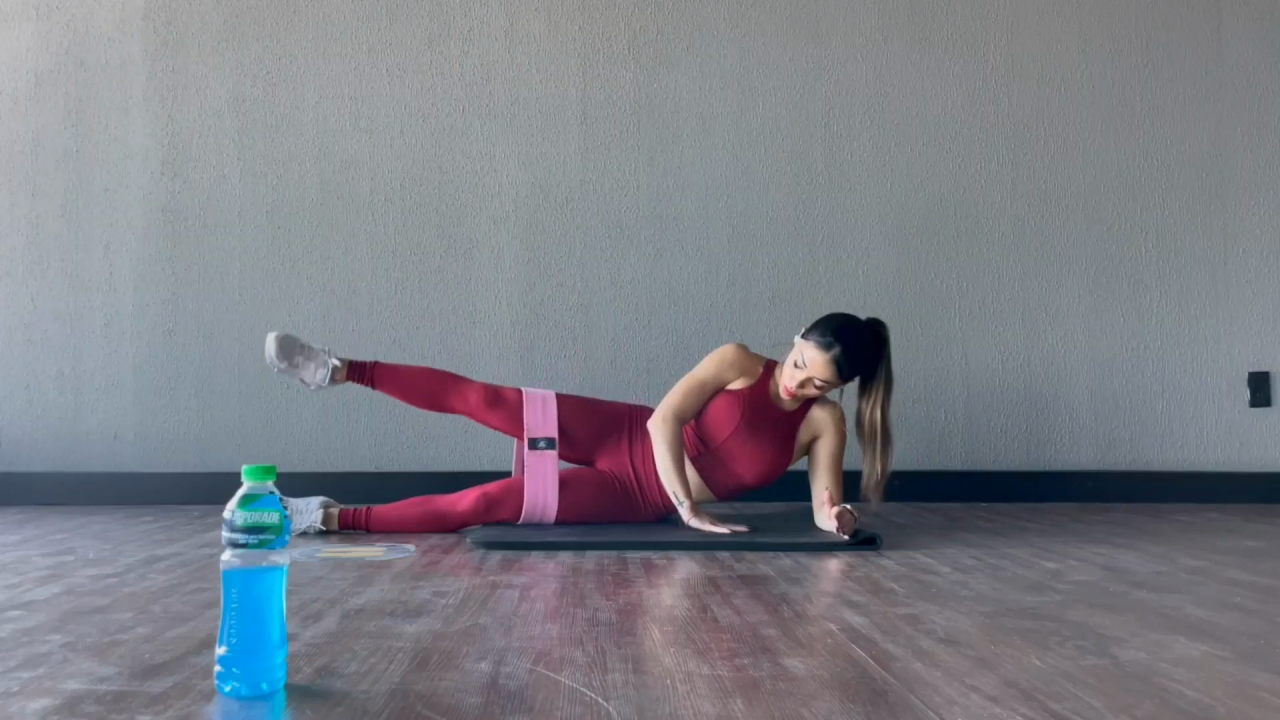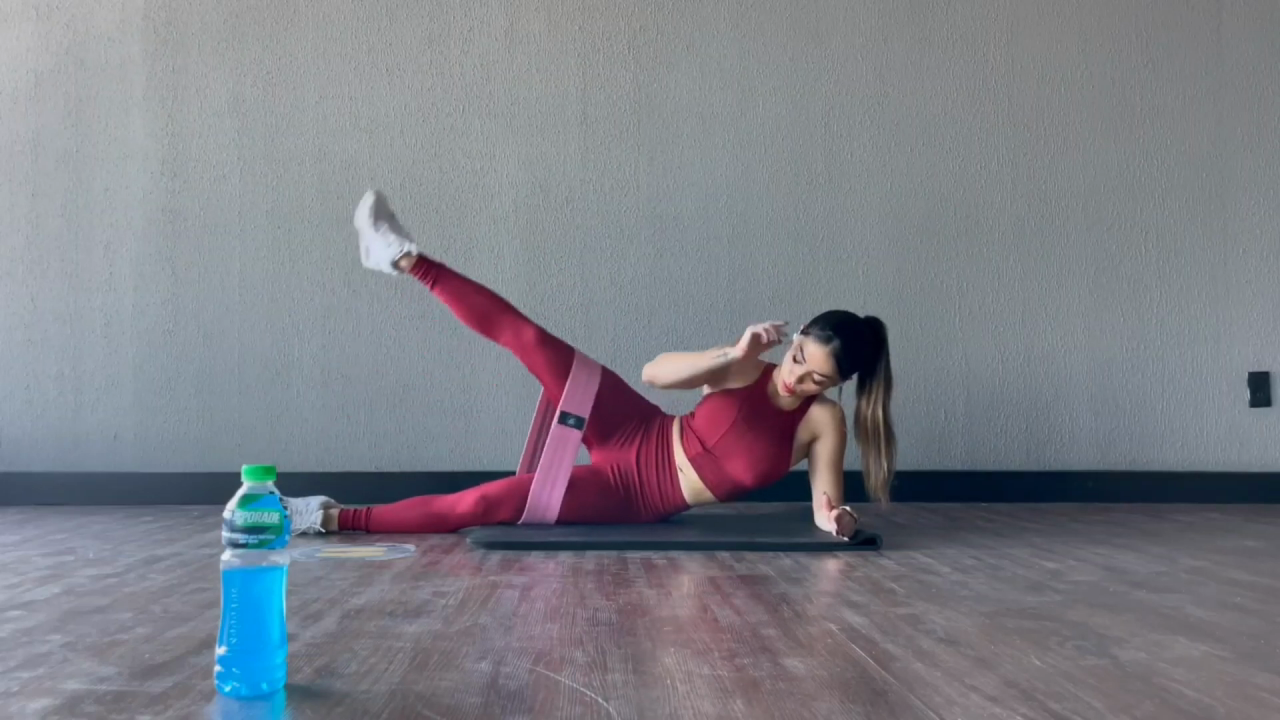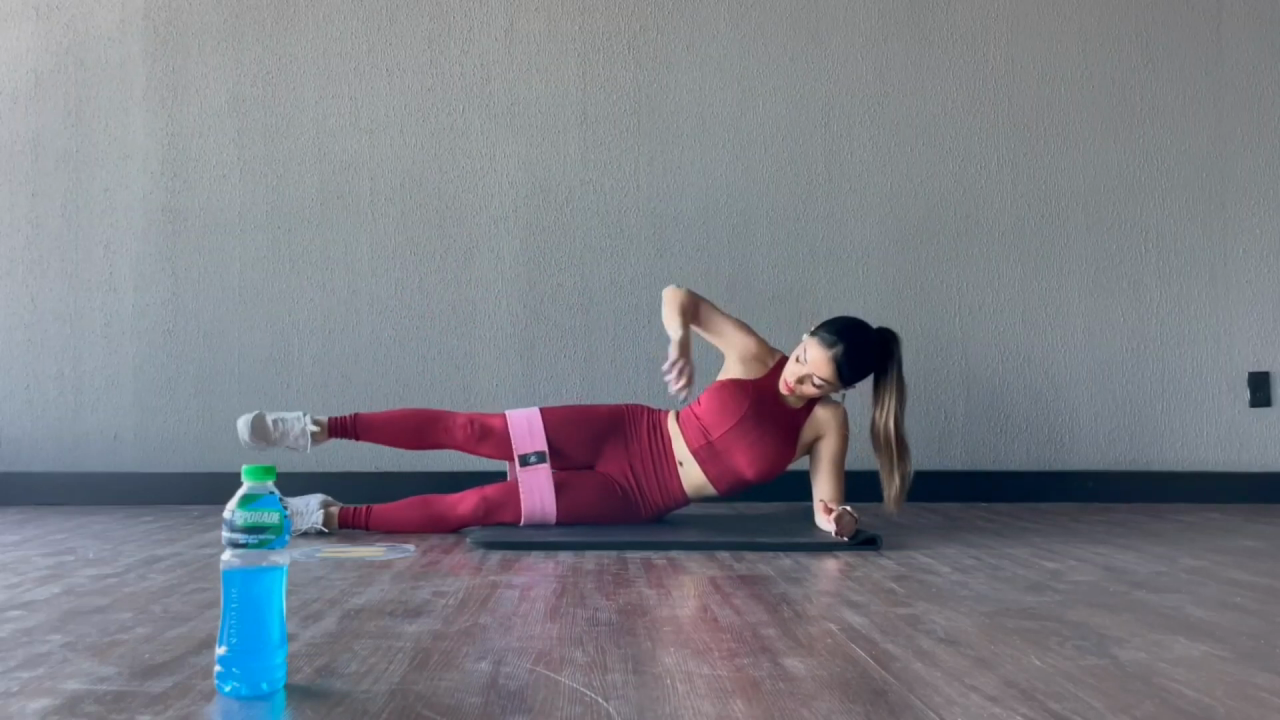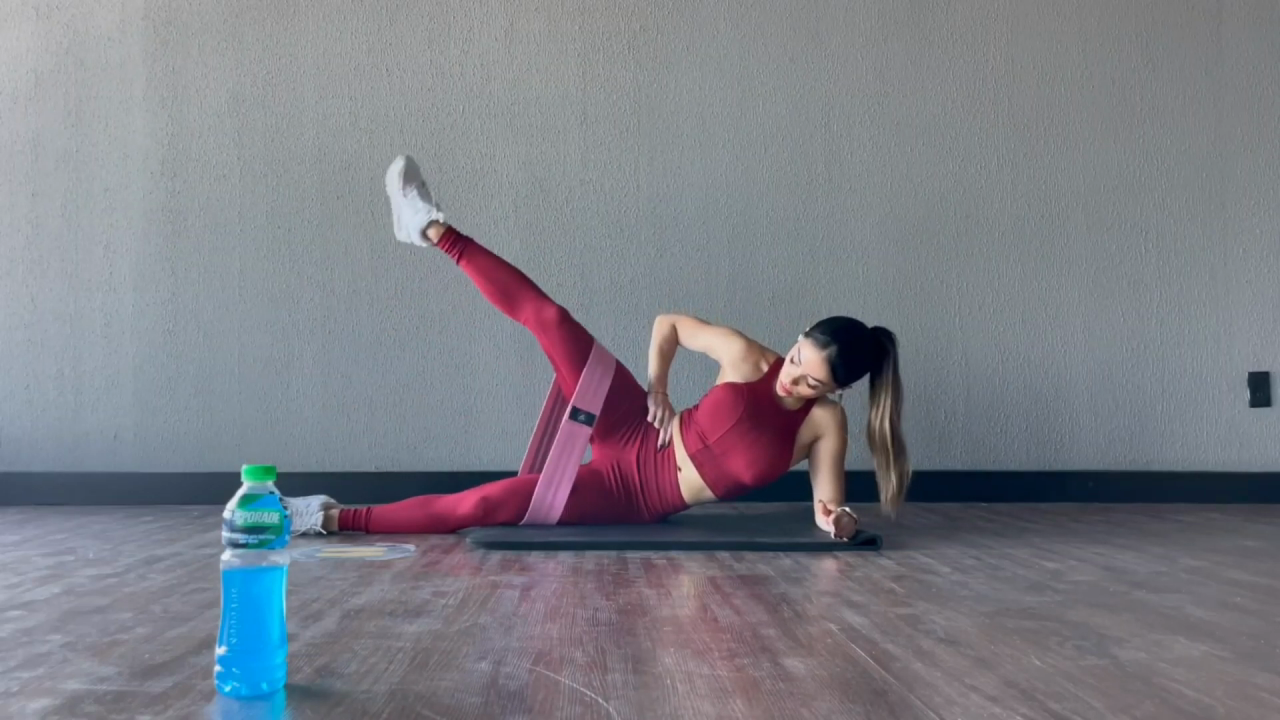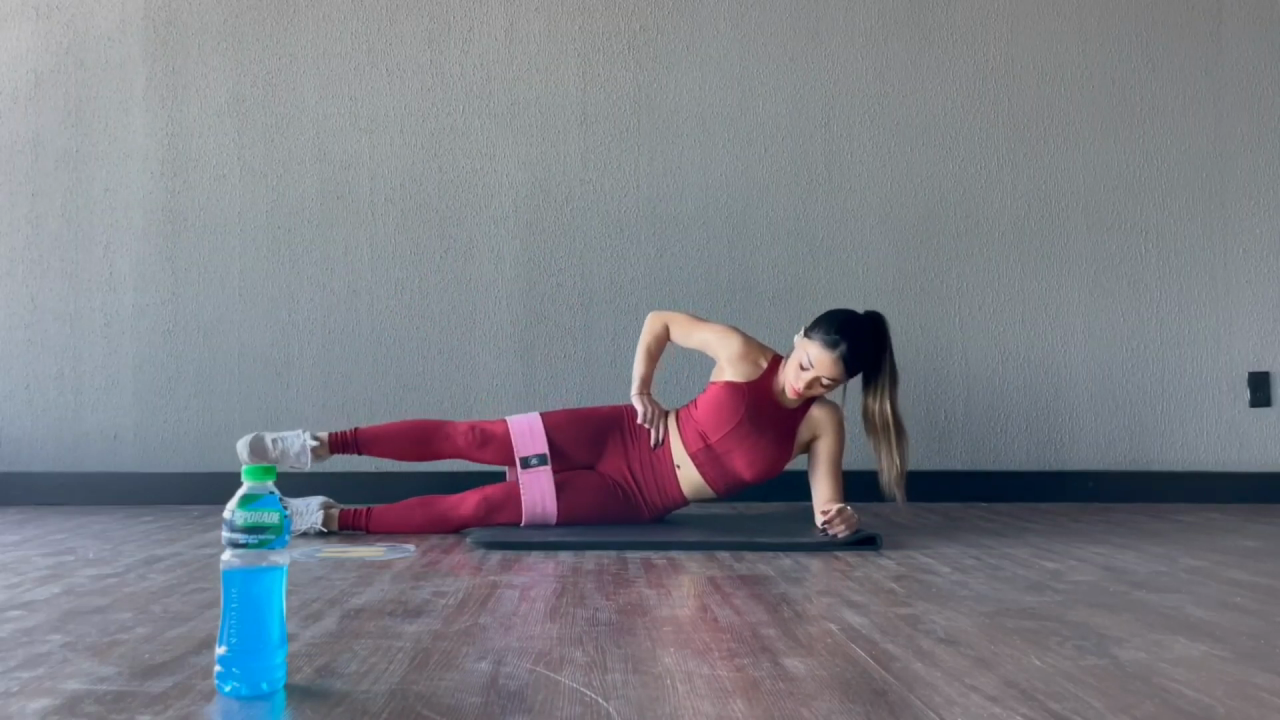
dt=1s
person 1, frame 1
left shoulder: (825, 422)
right shoulder: (740, 361)
left elbow: (826, 508)
right elbow: (664, 420)
left wrist: (835, 516)
right wrist: (689, 509)
left hip: (637, 498)
right hip: (627, 439)
left knee: (485, 504)
right knee: (484, 399)
left ankle: (331, 516)
right ankle: (338, 371)
person 1, frame 2
left shoulder: (824, 422)
right shoulder: (742, 371)
left elbow: (826, 508)
right elbow: (655, 373)
left wrist: (837, 519)
right wrist: (732, 356)
left hip: (638, 500)
right hip: (637, 447)
left knee: (486, 505)
right knee: (532, 343)
left ankle: (338, 520)
right ankle: (406, 256)
person 1, frame 3
left shoulder: (826, 423)
right shoulder: (753, 356)
left elbow: (828, 506)
right elbow: (676, 294)
left wrist: (836, 518)
right wrist: (678, 344)
left hip: (634, 499)
right hip: (623, 437)
left knee: (483, 506)
right knee: (469, 430)
left ankle: (332, 516)
right ankle: (322, 427)
person 1, frame 4
left shoulder: (825, 422)
right shoulder: (746, 358)
left elbow: (829, 508)
right elbow: (667, 323)
left wrist: (834, 521)
right wrist: (656, 390)
left hip: (635, 500)
right hip: (634, 439)
left knee: (483, 506)
right knee: (550, 322)
left ankle: (337, 519)
right ankle: (431, 228)
person 1, frame 5
left shoulder: (823, 422)
right shoulder: (743, 354)
left elbow: (826, 507)
right elbow: (660, 321)
left wrist: (838, 519)
right wrist: (640, 392)
left hip: (634, 499)
right hip: (619, 441)
left knee: (484, 507)
right knee: (472, 437)
left ankle: (333, 517)
right ankle: (321, 445)
